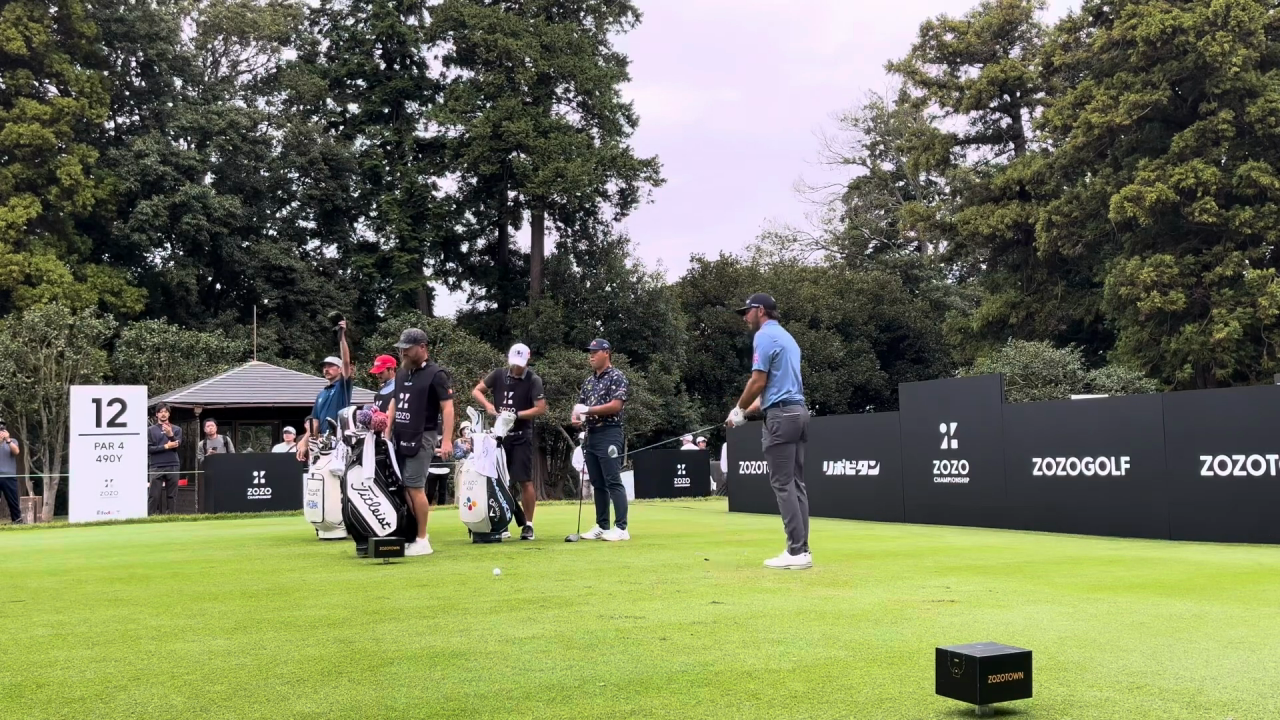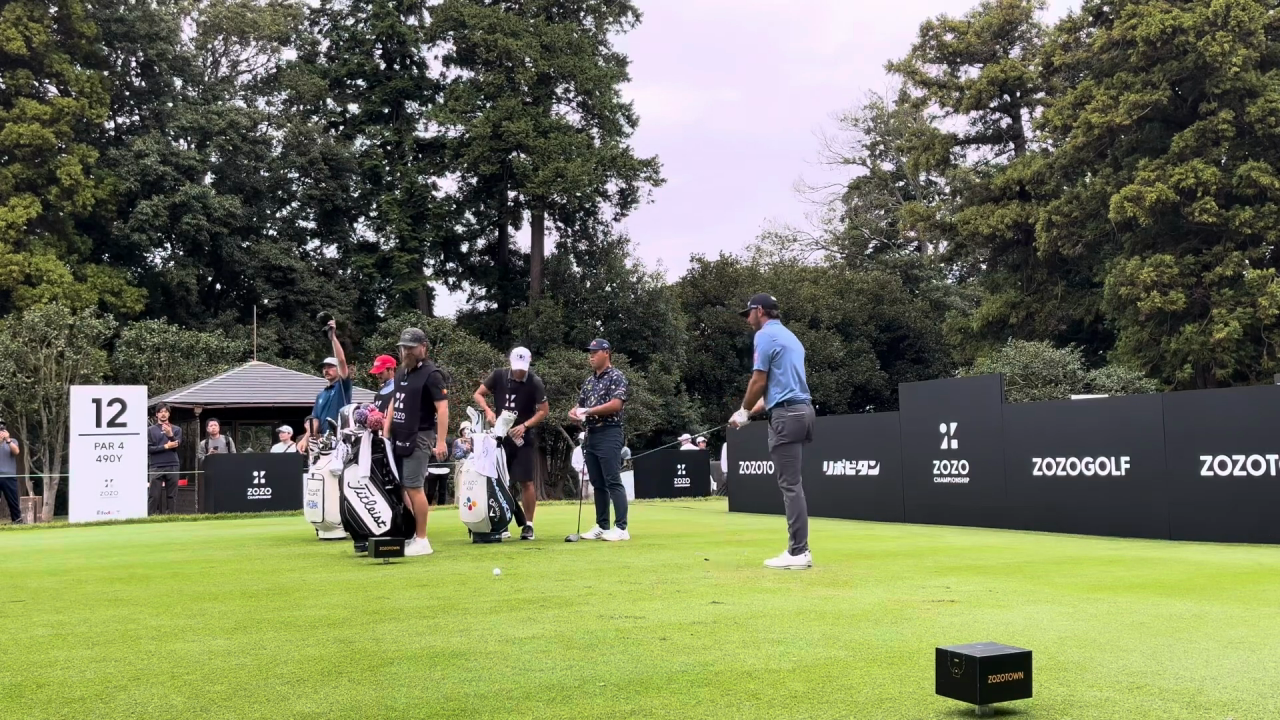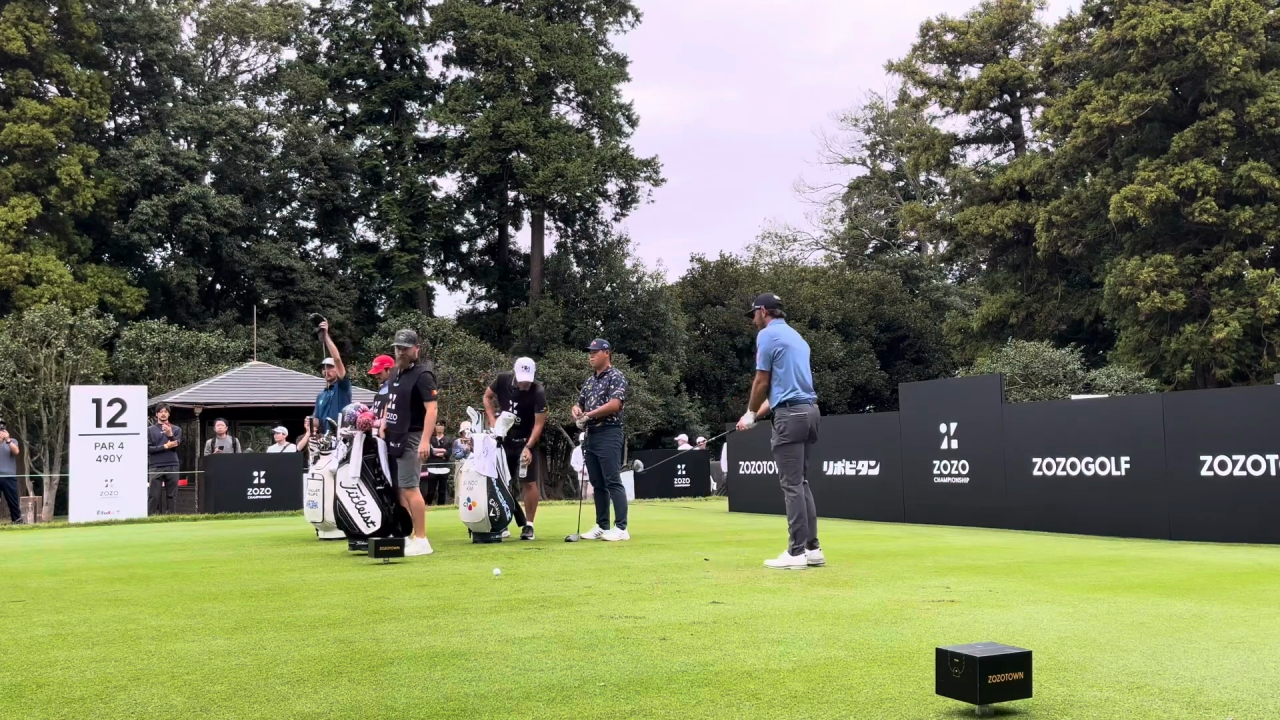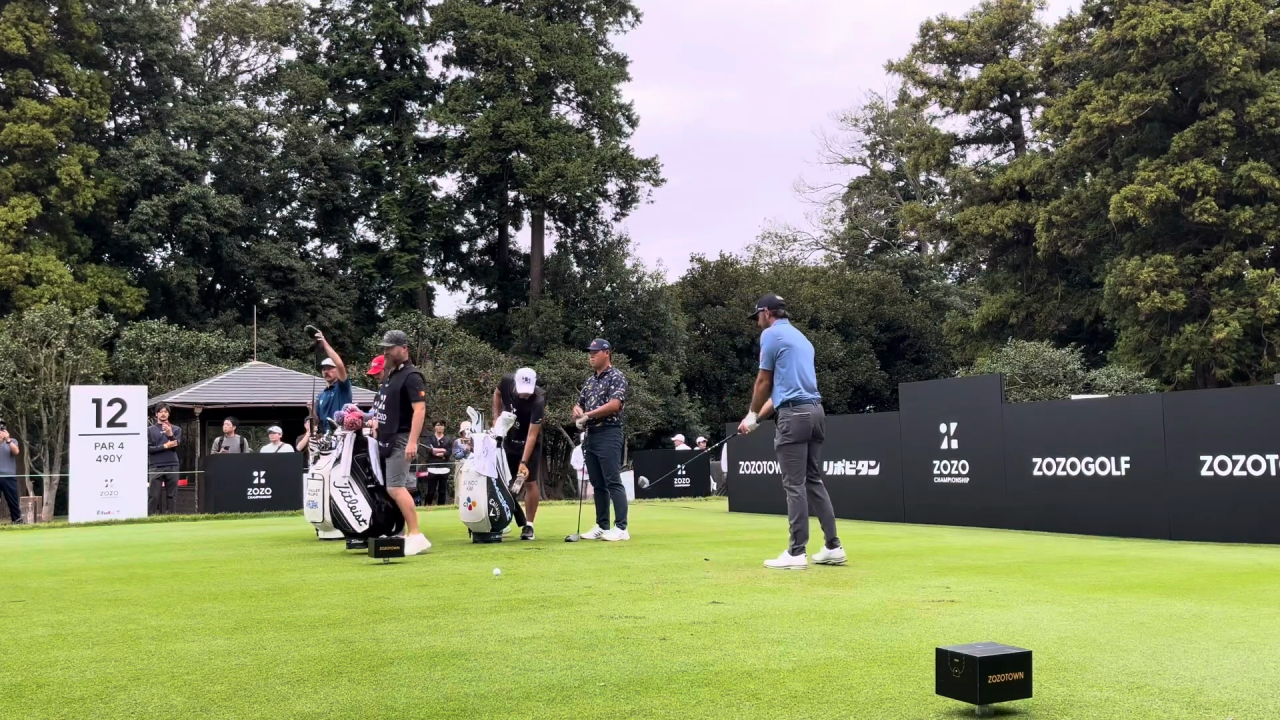
dt=0.2s
person 1, frame 1
left shoulder: (765, 335)
right shoulder: (785, 337)
left elbow: (759, 382)
left wrist: (739, 409)
right wrist: (747, 410)
left hip: (781, 416)
right hip: (798, 412)
left knee: (781, 484)
right knee: (795, 483)
left ankle: (796, 552)
right ankle: (801, 550)
person 1, frame 2
left shoulder: (765, 335)
right shoulder: (790, 337)
left elbow: (759, 382)
left wrist: (743, 410)
right wrist: (751, 411)
left hip: (786, 415)
right hip: (803, 411)
left knee: (790, 484)
right knee: (794, 483)
left ankle: (796, 552)
right ankle: (801, 548)
person 1, frame 3
left shoulder: (768, 334)
right shoulder: (796, 337)
left elbow: (762, 382)
left wrist: (750, 413)
right wrist: (758, 413)
left hip: (790, 414)
right hip: (808, 411)
left knee: (791, 485)
right knee: (800, 483)
left ankle: (796, 553)
right ankle: (811, 547)
person 1, frame 4
left shoulder: (771, 334)
right shoulder: (800, 337)
left elbow: (764, 382)
left wrist: (751, 415)
right wrist: (759, 416)
left hip: (794, 414)
right hip: (814, 411)
left knee: (794, 485)
right knee: (814, 481)
left ankle: (796, 553)
right ankle: (832, 546)
person 2, frame 1
left shoulder: (436, 374)
right shoulder: (402, 373)
left elbow: (448, 408)
left wrist: (447, 440)
right wrist: (386, 430)
left hip: (421, 438)
right hip: (399, 438)
left knee: (414, 488)
left ankle: (422, 540)
person 2, frame 2
left shoulder: (431, 374)
right shoulder: (401, 373)
left elbow: (442, 408)
left wrist: (441, 441)
left hip: (418, 437)
right hip: (398, 438)
left knee: (414, 488)
left ankle: (422, 540)
person 2, frame 3
left shoulder: (422, 375)
right shoulder: (396, 374)
left elbow: (432, 409)
left wrist: (425, 441)
right wrist: (382, 427)
left hip: (411, 438)
right hip: (394, 438)
left knee: (409, 488)
right knee: (396, 488)
left ankle: (421, 540)
person 2, frame 4
left shoulder: (411, 376)
right shoulder: (389, 374)
left elbow: (419, 410)
left wrist: (413, 442)
right wrist: (375, 424)
left hip: (401, 440)
right hip: (386, 439)
left knee: (396, 488)
right knee: (394, 488)
left ankle: (416, 536)
person 3, frame 1
left shoulder: (616, 377)
right shoulder: (589, 381)
left elbow: (616, 405)
right elbow: (580, 406)
left wrist: (588, 409)
right wrist: (576, 416)
left hip: (609, 434)
right hip: (592, 435)
left knee: (613, 482)
right knee: (598, 484)
left ankle: (621, 527)
right ankle: (602, 526)
person 3, frame 2
left shoulder: (616, 377)
right shoulder: (589, 381)
left elbow: (615, 404)
right elbow: (580, 405)
left wrist: (588, 411)
right wrist: (574, 412)
left hip: (609, 434)
right hip: (591, 435)
left knee: (613, 482)
right knee: (598, 484)
left ankle: (621, 528)
right ankle: (602, 526)
person 3, frame 3
left shoulder: (616, 377)
right shoulder: (589, 381)
left elbow: (614, 405)
right elbow: (579, 404)
left wrist: (587, 415)
right wrist: (576, 410)
left hip: (609, 435)
right hip: (591, 435)
left knee: (613, 482)
right knee: (597, 484)
left ankle: (621, 528)
right ankle: (602, 526)
person 3, frame 4
left shoulder: (616, 377)
right shoulder: (589, 381)
left elbow: (614, 405)
right elbow: (580, 404)
left wrist: (587, 415)
right wrist: (577, 410)
left hip: (609, 435)
right hip: (591, 435)
left knee: (613, 482)
right knee: (597, 484)
left ankle: (621, 528)
right ankle: (602, 526)
person 4, frame 1
left shoulder: (533, 380)
right shoulder: (499, 374)
left elbow: (541, 408)
right elbow: (476, 390)
left wrist: (516, 415)
right wrist: (487, 404)
left hip: (521, 437)
left knee: (525, 482)
left ankle: (528, 525)
person 4, frame 2
left shoulder: (535, 382)
right shoulder: (499, 375)
left elbow: (544, 411)
right elbow: (478, 394)
left wrist: (524, 425)
right wrist: (487, 410)
left hip: (524, 439)
right hip: (501, 437)
left knee: (526, 482)
left ankle: (528, 525)
person 4, frame 3
left shoulder: (538, 391)
right shoulder: (502, 379)
left elbow: (539, 424)
right elbow: (487, 396)
left wrist: (528, 447)
right wrist: (491, 419)
left hip: (527, 442)
right hip: (504, 439)
left knee: (529, 483)
left ankle: (529, 525)
person 4, frame 4
left shoulder: (538, 400)
right shoulder: (506, 381)
left elbow: (532, 435)
right elbow: (497, 395)
left wrist: (524, 462)
right wrist: (496, 418)
left hip: (528, 444)
right hip: (507, 439)
left knee: (530, 483)
left ankle: (529, 525)
